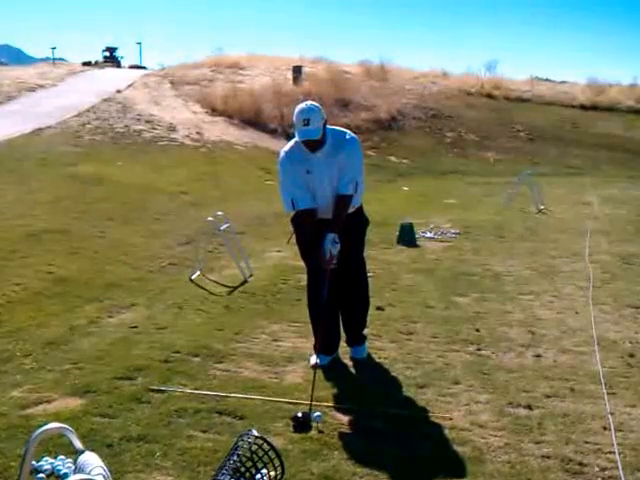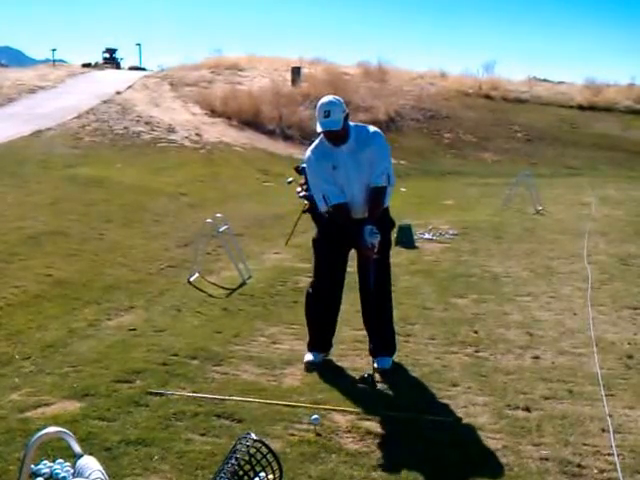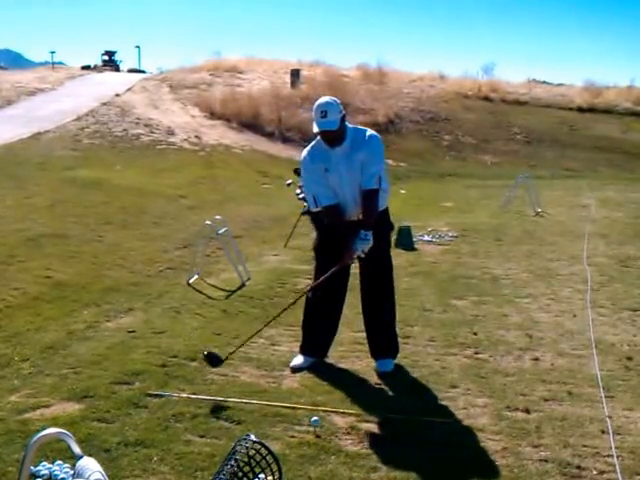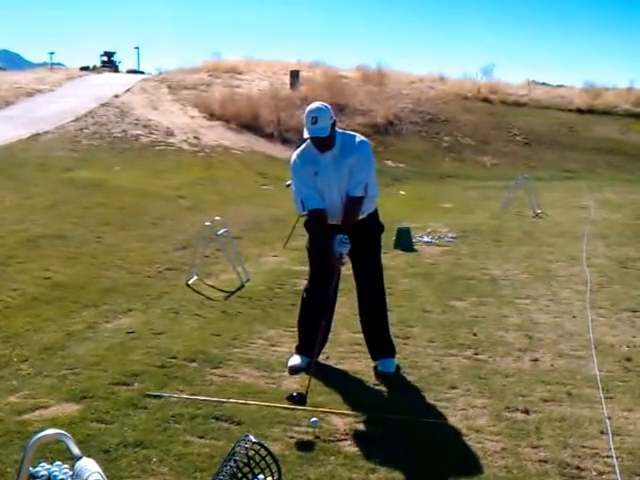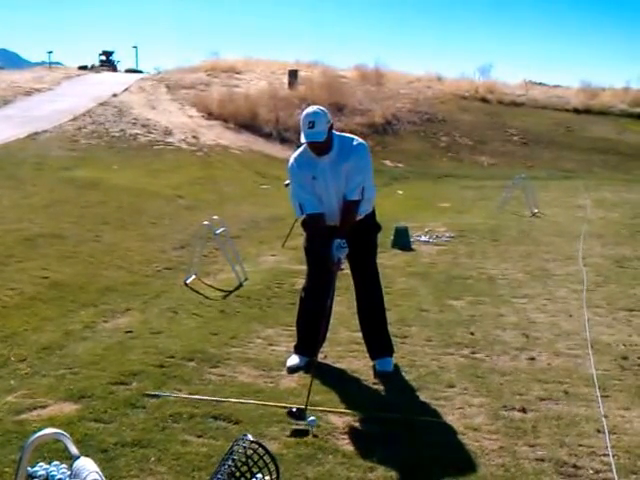
dt=1s
person 1, frame 1
left shoulder: (348, 143)
right shoulder: (288, 157)
left elbow: (346, 193)
right elbow: (303, 206)
left wrist: (334, 234)
right wrist: (319, 244)
left hip: (348, 218)
right hip: (311, 222)
left knee: (352, 280)
right knee: (319, 283)
left ankle: (356, 338)
right ankle: (325, 347)
person 1, frame 2
left shoulder: (373, 138)
right shoulder: (314, 156)
left elbow: (379, 186)
right elbow: (334, 203)
left wrist: (371, 227)
right wrist: (355, 236)
left hip: (374, 218)
right hip: (334, 223)
left knee: (377, 286)
right knee: (324, 284)
left ankle: (383, 349)
right ankle: (318, 346)
person 1, frame 3
left shoulder: (370, 141)
right shoulder: (310, 157)
left elbow: (371, 190)
right elbow: (327, 205)
left wrist: (365, 231)
right wrist: (346, 239)
left hip: (373, 221)
right hip: (333, 225)
left knee: (378, 288)
right knee: (325, 287)
left ankle: (384, 352)
right ankle: (312, 349)
person 1, frame 4
left shoulder: (360, 147)
right shoulder: (300, 160)
left elbow: (356, 197)
right elbow: (314, 209)
left wrist: (343, 236)
right wrist: (328, 245)
left hip: (362, 224)
right hip: (323, 226)
left knee: (371, 289)
right knee: (317, 288)
left ankle: (383, 354)
right ankle: (306, 350)
person 1, frame 5
left shoulder: (357, 149)
right shoulder: (298, 163)
left elbow: (353, 201)
right elbow: (312, 212)
left wrist: (341, 240)
right wrist: (326, 249)
left hip: (359, 224)
right hip: (321, 227)
left knee: (368, 288)
right knee: (315, 288)
left ankle: (382, 353)
right ankle: (305, 349)
